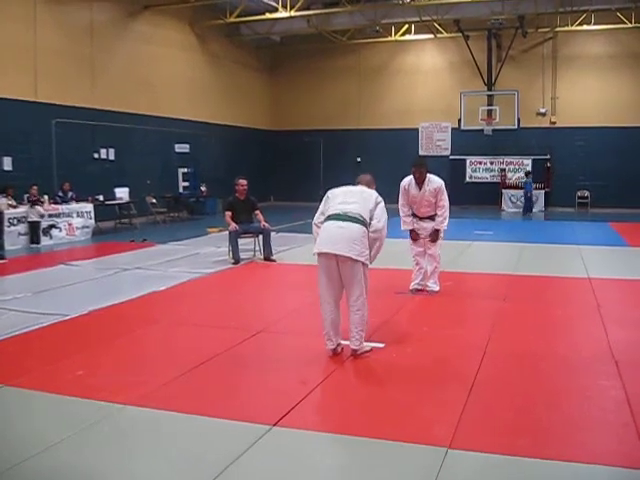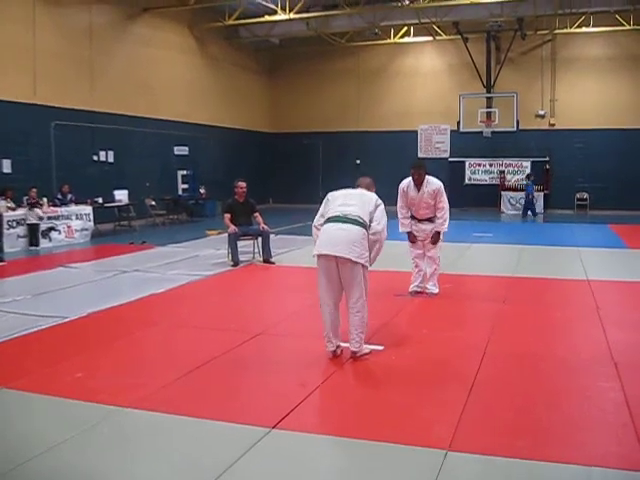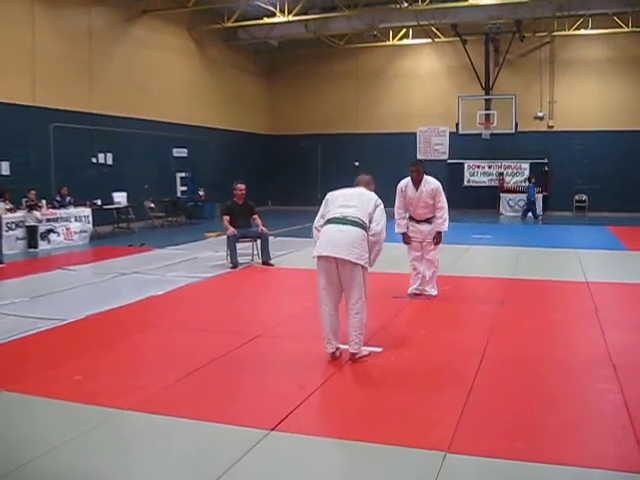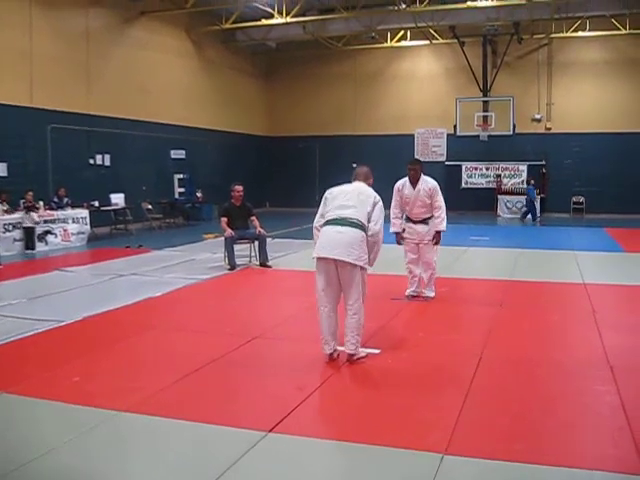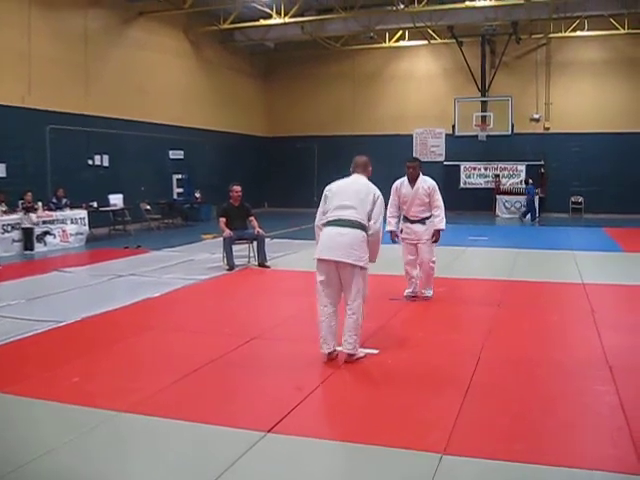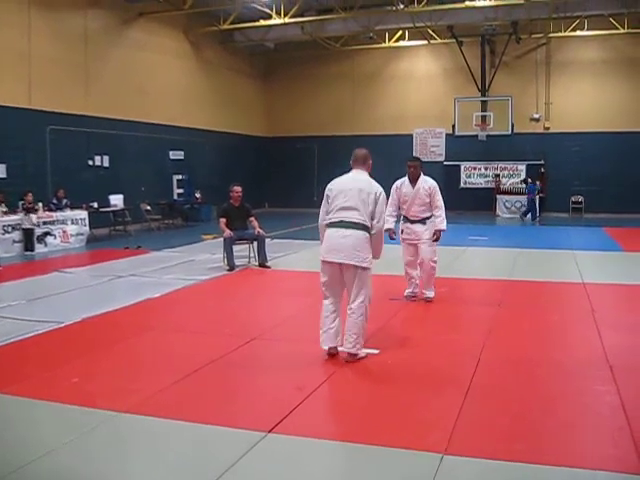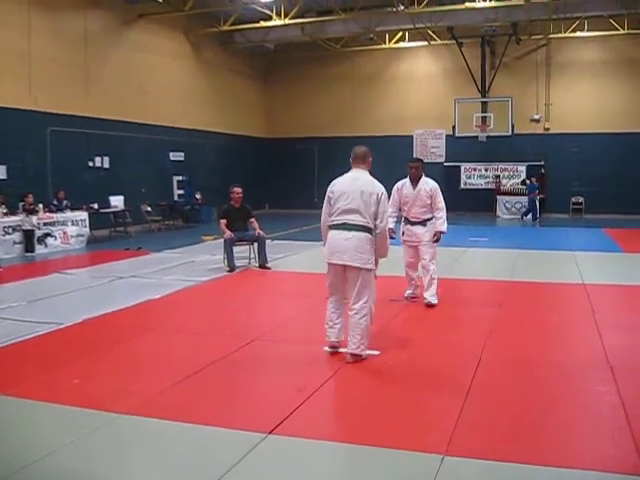
dt=0.1s
person 1, frame 1
left shoulder: (334, 191)
right shoulder: (375, 197)
left elbow: (317, 221)
right elbow: (379, 229)
left wrist: (323, 246)
right wrist: (369, 257)
left hip: (328, 235)
right hip: (355, 237)
left knee: (328, 297)
right knee: (357, 297)
left ankle: (333, 345)
right ankle: (357, 345)
person 1, frame 2
left shoulder: (334, 194)
right shoulder: (375, 200)
left elbow: (317, 224)
right elbow: (378, 232)
left wrist: (322, 248)
right wrist: (367, 259)
left hip: (328, 237)
right hip: (354, 240)
left knee: (328, 298)
right knee: (356, 300)
left ankle: (333, 347)
right ankle: (356, 347)
person 1, frame 3
left shoulder: (334, 194)
right shoulder: (374, 199)
left elbow: (317, 225)
right elbow: (377, 233)
left wrist: (323, 249)
right wrist: (368, 260)
left hip: (328, 238)
right hip: (354, 241)
left knee: (328, 300)
right knee: (356, 301)
left ankle: (332, 348)
right ankle: (355, 349)
person 1, frame 4
left shoulder: (333, 191)
right shoulder: (373, 196)
left elbow: (317, 223)
right elbow: (375, 232)
left wrist: (322, 248)
right wrist: (368, 260)
left hip: (327, 241)
right hip: (354, 243)
left knee: (327, 300)
right knee: (354, 301)
left ankle: (330, 349)
right ankle: (352, 350)
person 1, frame 5
left shoulder: (332, 186)
right shoulder: (373, 191)
left elbow: (319, 221)
right elbow: (375, 229)
right wrist: (369, 258)
left hip: (328, 241)
right hip: (354, 243)
left knee: (326, 299)
right knee: (354, 300)
left ankle: (328, 348)
right ankle: (351, 350)
person 1, frame 6
left shoulder: (334, 184)
right shoulder: (375, 188)
left elbow: (322, 219)
right elbow: (378, 226)
right wrist: (373, 254)
left hip: (332, 240)
right hip: (357, 242)
left knee: (330, 296)
right knee: (357, 299)
left ankle: (330, 344)
right ankle: (352, 349)
person 1, frame 7
left shoulder: (335, 184)
right shoulder: (376, 187)
left elbow: (325, 220)
right elbow: (381, 226)
right wrist: (378, 255)
left hip: (335, 242)
right hip: (360, 244)
left knee: (335, 295)
right knee: (360, 300)
left ankle: (334, 340)
right ankle: (355, 349)
person 2, frame 1
left shoulder: (437, 183)
right shoulder: (405, 184)
left elbow: (443, 208)
right elbow: (404, 208)
left wrist: (437, 229)
right wrist: (410, 229)
left hip: (433, 222)
right hip: (416, 222)
left knee: (433, 255)
right knee: (417, 255)
left ankle: (432, 285)
right ankle: (417, 284)
person 2, frame 2
left shoulder: (436, 185)
right shoulder: (404, 186)
left elbow: (442, 209)
right elbow: (402, 210)
left wrist: (438, 231)
right wrist: (408, 231)
left hip: (432, 225)
right hip: (415, 224)
left knee: (432, 257)
right knee: (416, 257)
left ankle: (431, 287)
right ankle: (416, 286)
person 2, frame 3
left shoulder: (434, 185)
right shoulder: (402, 186)
left elbow: (441, 209)
right elbow: (400, 210)
left wrist: (439, 231)
right wrist: (403, 232)
left hip: (431, 226)
right hip: (413, 226)
left knee: (431, 259)
right knee: (414, 259)
left ankle: (430, 289)
right ankle: (415, 288)
person 2, frame 4
left shoulder: (431, 184)
right shoulder: (400, 185)
left elbow: (439, 208)
right elbow: (396, 209)
left wrist: (438, 230)
right wrist: (397, 230)
left hip: (427, 227)
right hip: (409, 227)
left knee: (428, 261)
right knee: (411, 261)
left ankle: (428, 291)
right ankle: (413, 290)
person 2, frame 5
left shoulder: (430, 184)
right shoulder: (398, 185)
left elbow: (438, 207)
right elbow: (393, 208)
left wrist: (437, 228)
right wrist: (392, 229)
left hip: (425, 227)
right hip: (407, 227)
left knee: (427, 261)
right knee: (409, 262)
left ankle: (426, 291)
right ankle: (411, 291)
person 2, frame 6
left shoulder: (430, 184)
right shoulder: (398, 185)
left elbow: (438, 207)
right elbow: (392, 207)
left wrist: (439, 228)
right wrist: (390, 226)
left hip: (426, 227)
right hip: (407, 227)
left knee: (428, 261)
right knee: (409, 262)
left ankle: (428, 292)
right ankle: (412, 291)
person 2, frame 7
left shoulder: (432, 185)
right shoulder: (400, 186)
left elbow: (439, 209)
right elbow: (393, 208)
left wrist: (439, 229)
right wrist: (390, 226)
left hip: (427, 229)
right hip: (408, 228)
left knee: (428, 264)
right knee: (410, 264)
left ankle: (430, 297)
right ankle: (412, 292)
